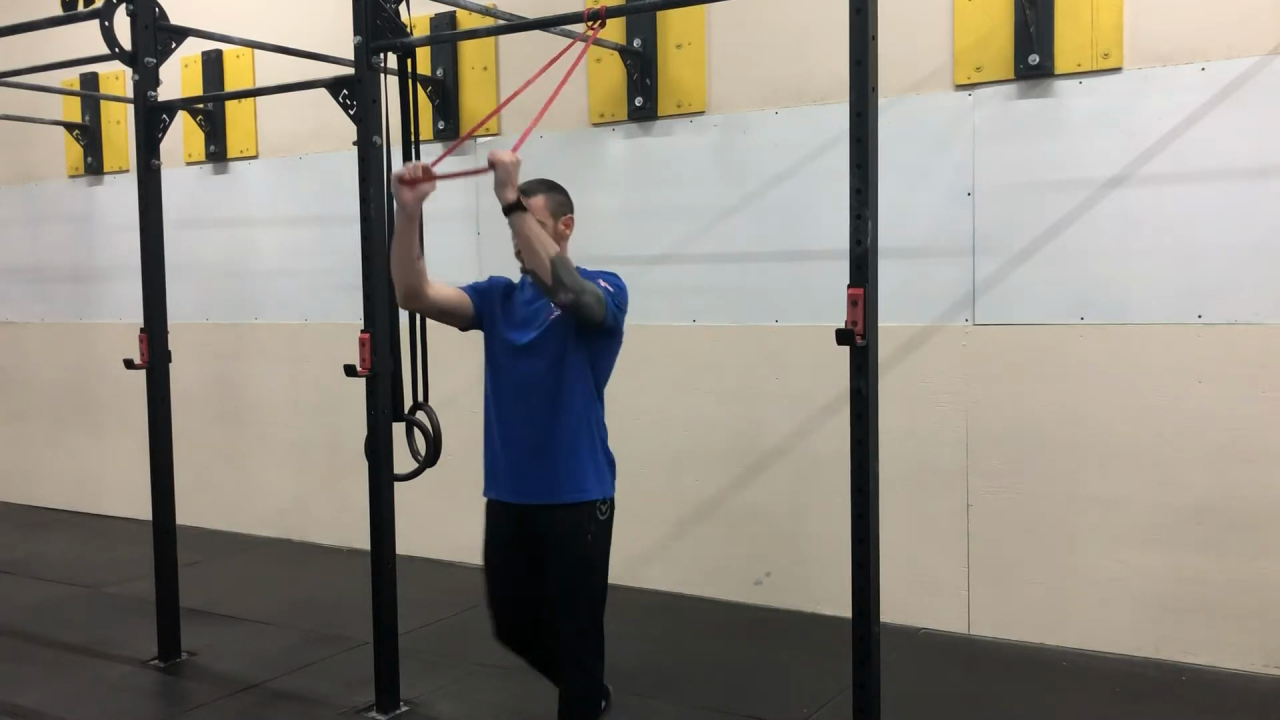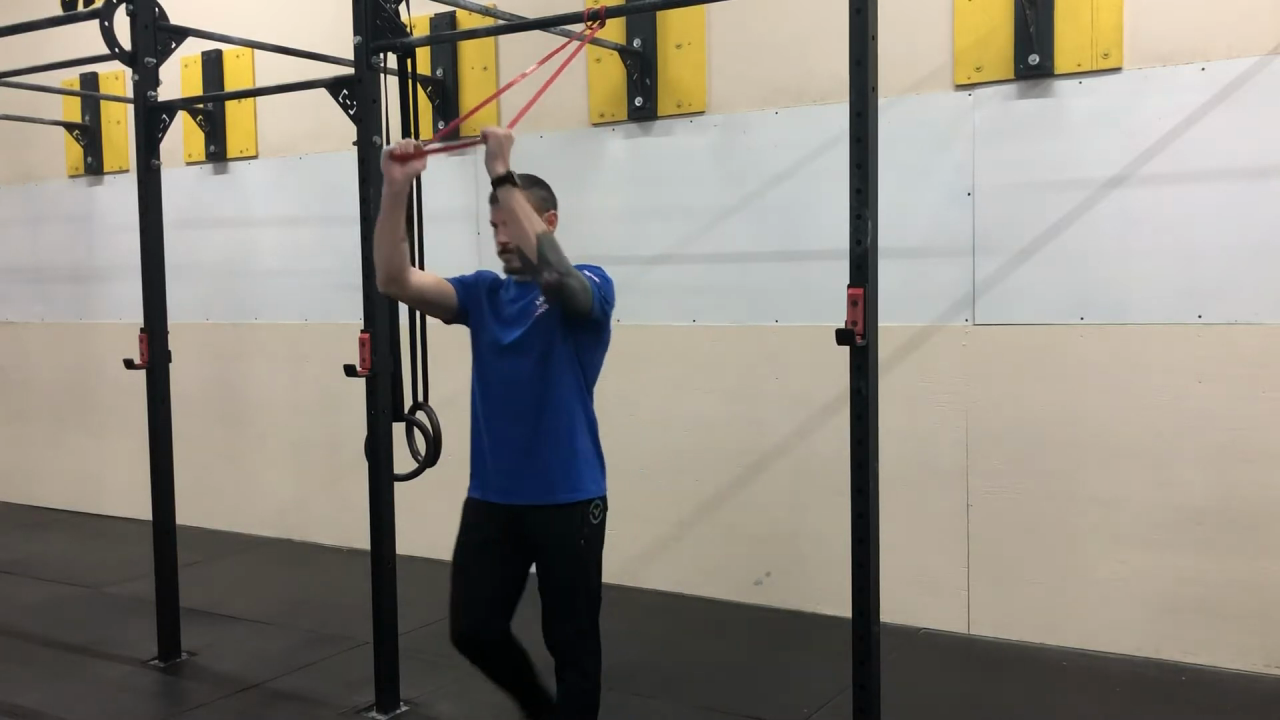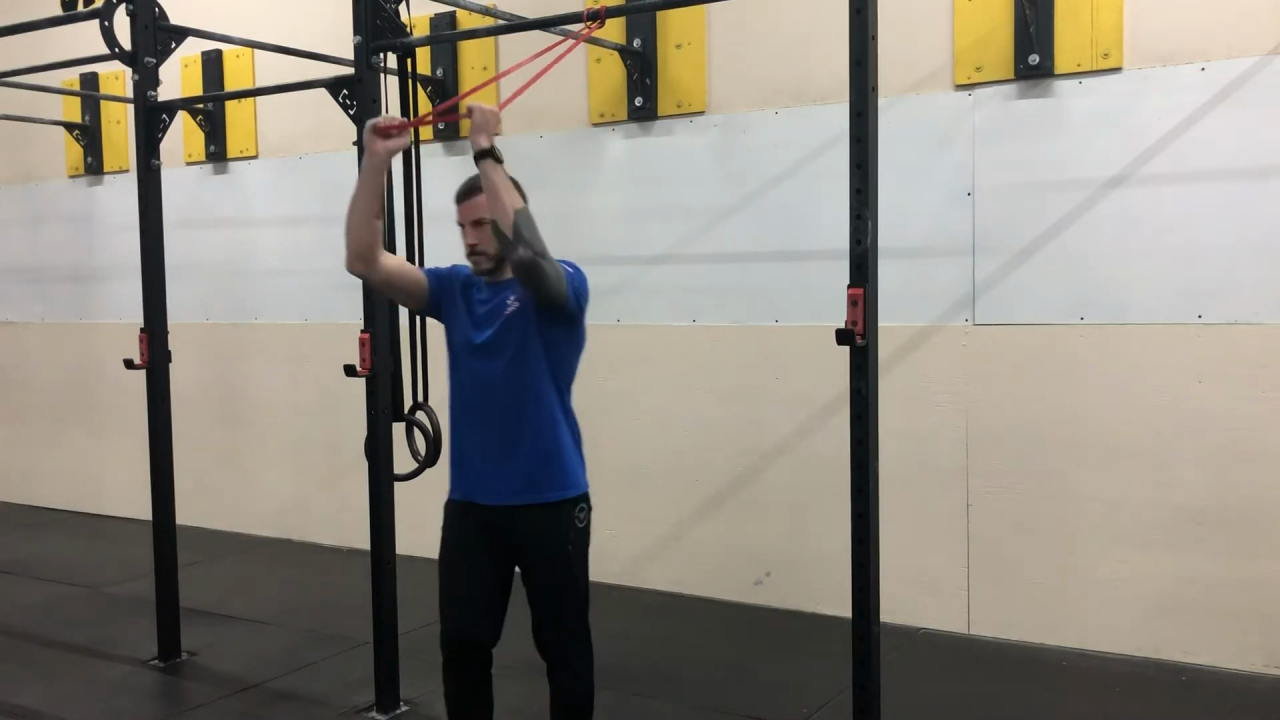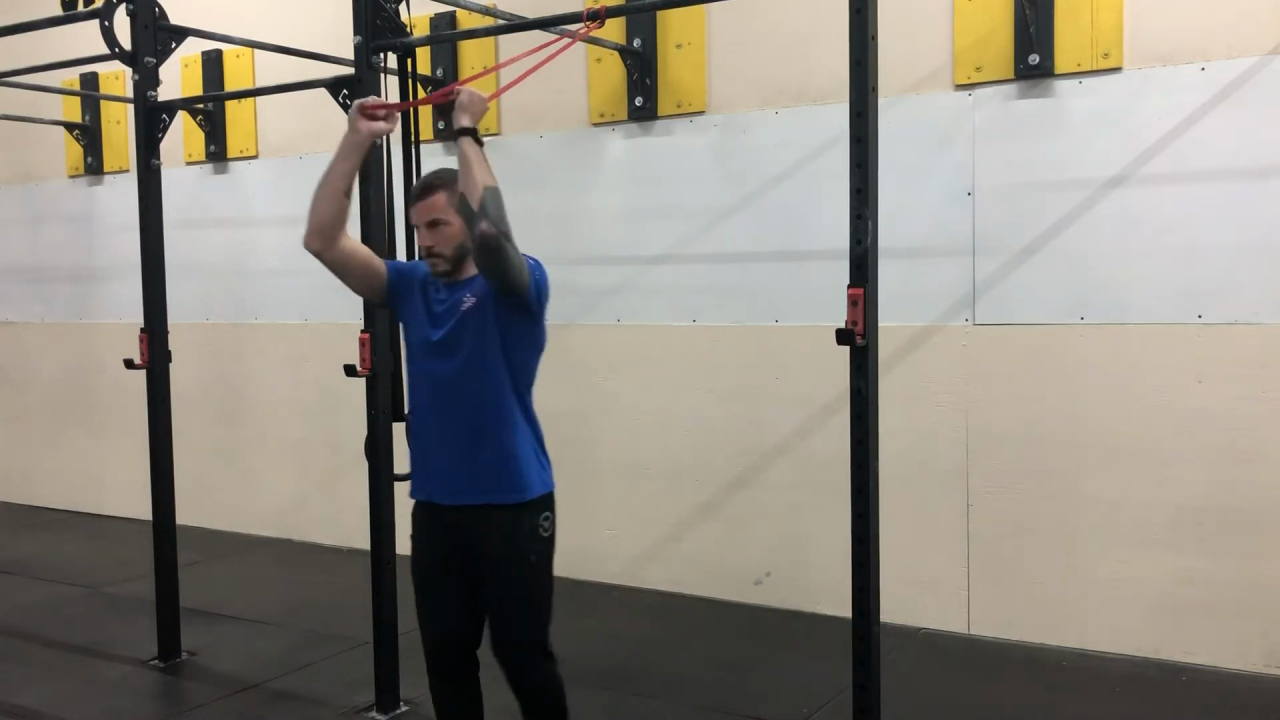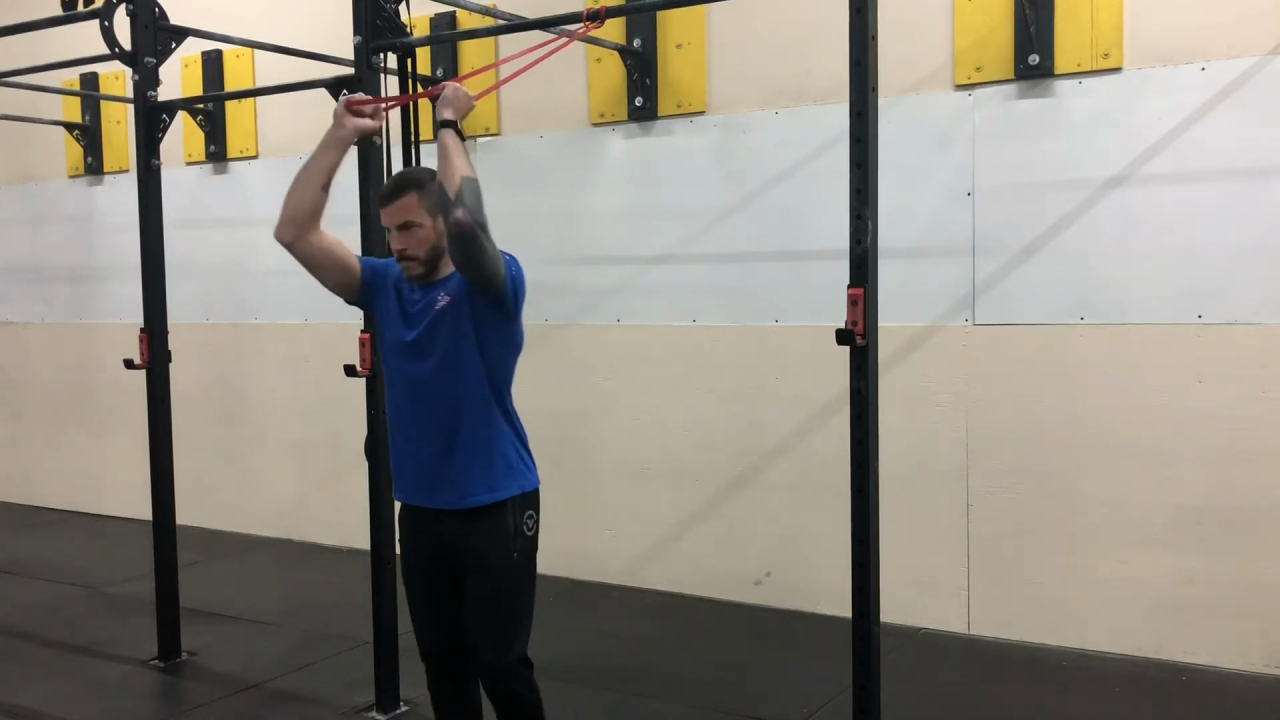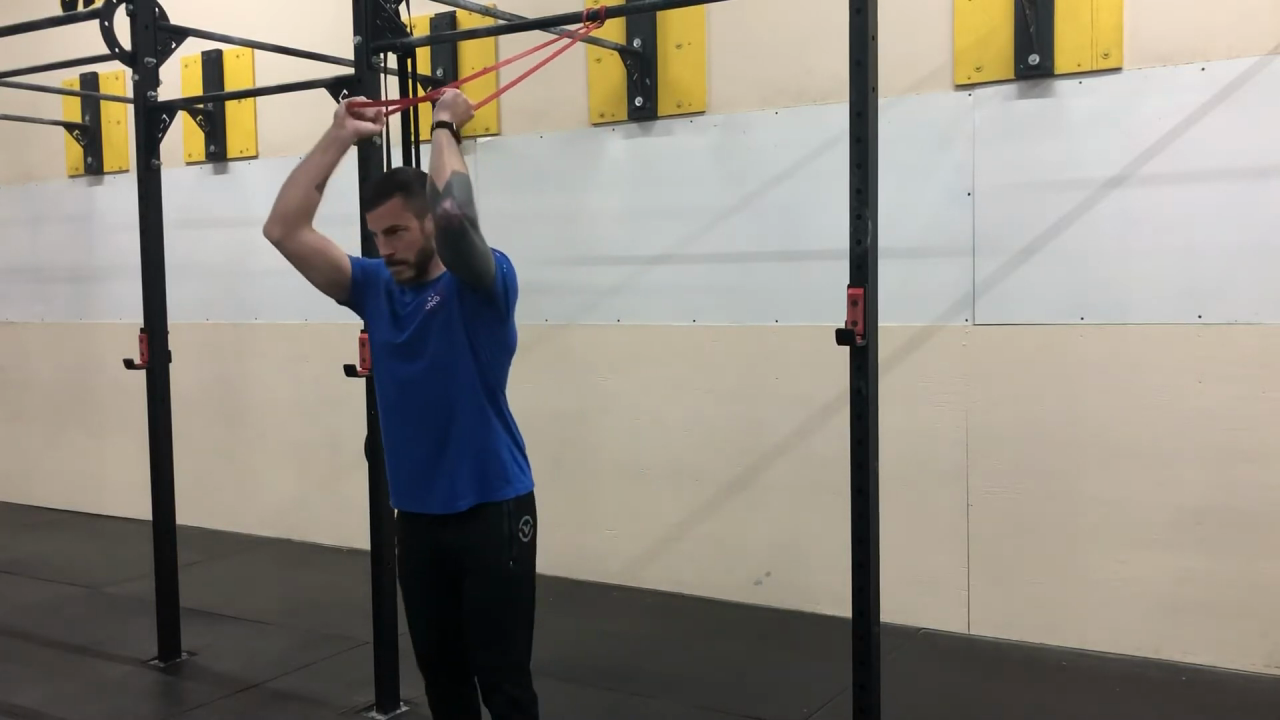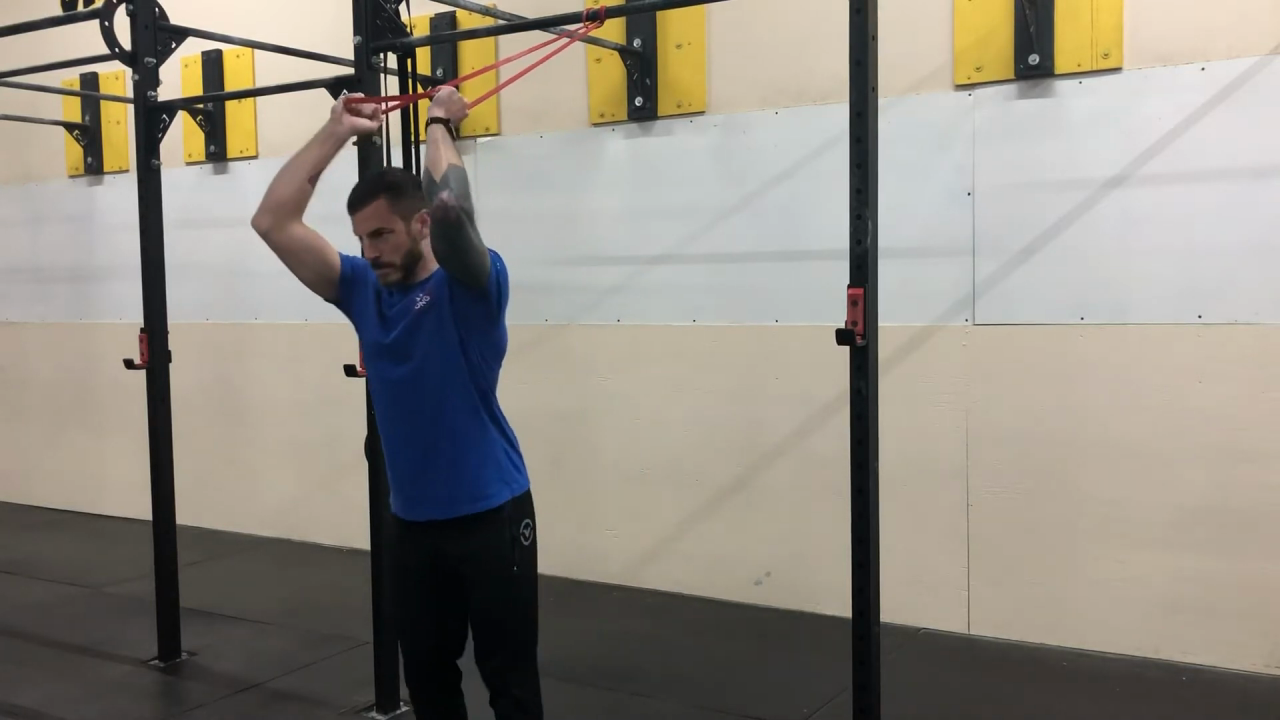
dt=0.2s
person 1, frame 1
left shoulder: (602, 291)
right shoulder: (497, 297)
left elbow: (565, 289)
right elbow: (415, 295)
left wrist: (512, 200)
right wrist: (408, 211)
left hip: (576, 498)
right hip: (507, 495)
left knee: (574, 634)
right knee: (514, 626)
person 1, frame 2
left shoulder: (588, 288)
right shoulder: (482, 293)
left elbow: (550, 271)
right elbow: (395, 280)
left wrist: (502, 174)
right wrist: (396, 186)
left hip: (567, 499)
right hip: (490, 498)
left knee: (571, 640)
right knee: (473, 631)
person 1, frame 3
left shoulder: (560, 287)
right shoulder: (453, 289)
left elbow: (526, 252)
right elbow: (364, 261)
left wrist: (486, 152)
right wrist: (375, 162)
left hip: (551, 499)
right hip: (471, 502)
left knee: (562, 645)
right knee: (462, 645)
person 1, frame 4
left shoulder: (518, 284)
right shoulder: (409, 287)
left elbow: (490, 230)
right elbow: (323, 240)
left wrist: (465, 132)
right wrist: (356, 141)
left hip: (514, 505)
right hip: (437, 507)
left knee: (522, 650)
right knee: (446, 655)
person 1, frame 5
left shoulder: (493, 283)
right shoulder: (384, 287)
left elbow: (468, 221)
right elbow: (294, 231)
left wrist: (449, 126)
right wrist: (340, 135)
left hip: (496, 506)
right hip: (423, 510)
left knee: (500, 661)
right knee: (444, 661)
person 1, frame 6
left shoulder: (484, 282)
right shoulder: (373, 289)
left elbow: (455, 215)
right elbow: (284, 228)
left wrist: (445, 126)
right wrist: (341, 135)
left hip: (493, 510)
right hip: (418, 513)
right knee: (439, 663)
person 1, frame 7
left shoulder: (472, 282)
right shoulder: (362, 289)
left elbow: (451, 207)
right elbow: (273, 221)
left wrist: (440, 122)
right wrist: (337, 131)
left hip: (489, 515)
right hip: (414, 521)
